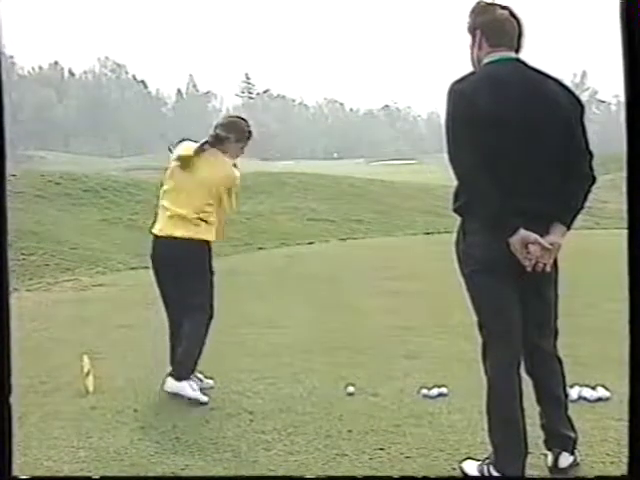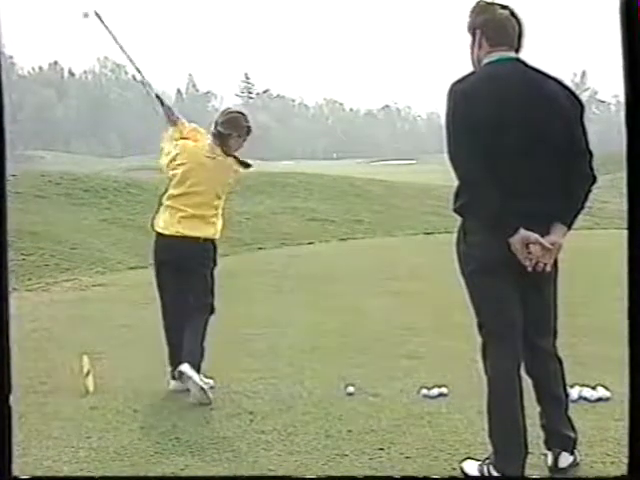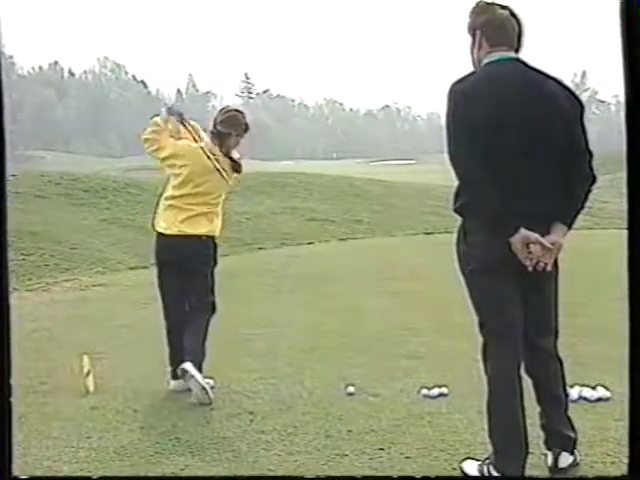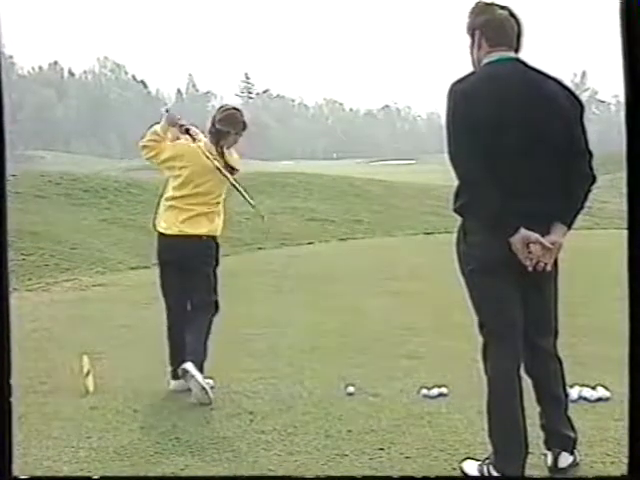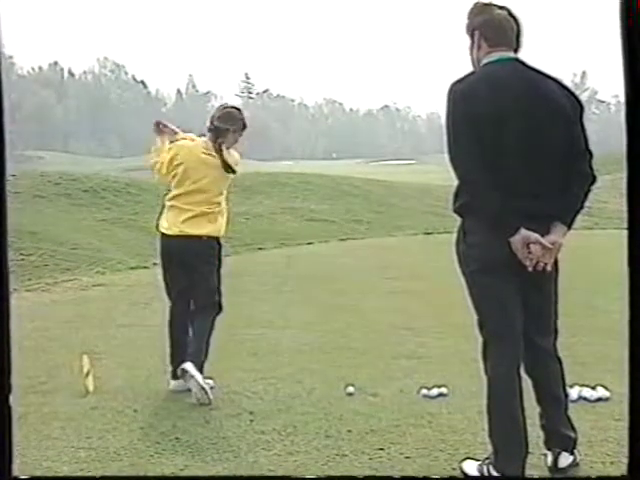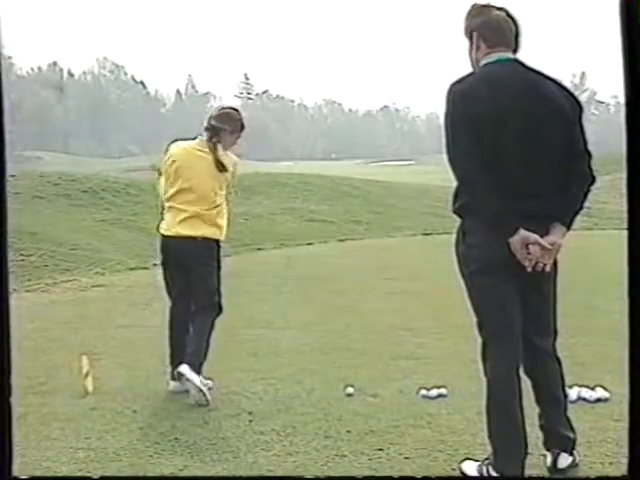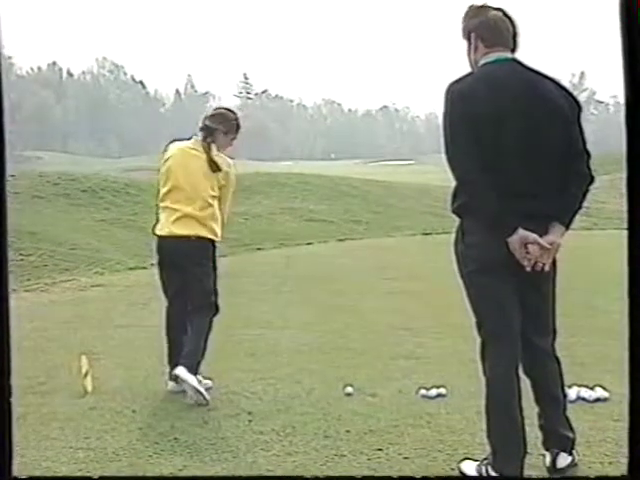
dt=0.2s
person 1, frame 1
left shoulder: (467, 91)
right shoulder: (558, 93)
left elbow: (470, 173)
right elbow: (581, 171)
left wrist: (510, 231)
right wrist: (556, 228)
left hip: (487, 236)
right hip: (541, 236)
left knee: (502, 349)
right knee: (542, 343)
person 1, frame 2
left shoulder: (467, 91)
right shoulder: (558, 93)
left elbow: (470, 173)
right elbow: (582, 171)
left wrist: (510, 231)
right wrist: (556, 228)
left hip: (488, 237)
right hip: (542, 236)
left knee: (502, 349)
right knee: (542, 343)
person 1, frame 3
left shoulder: (468, 91)
right shoulder: (558, 93)
left elbow: (470, 173)
right elbow: (582, 170)
left wrist: (510, 231)
right wrist: (557, 228)
left hip: (488, 237)
right hip: (542, 236)
left knee: (503, 349)
right knee: (542, 343)
person 1, frame 4
left shoulder: (468, 91)
right shoulder: (558, 93)
left elbow: (470, 172)
right elbow: (582, 170)
left wrist: (510, 231)
right wrist: (557, 227)
left hip: (488, 237)
right hip: (542, 235)
left knee: (503, 348)
right knee: (542, 343)
person 1, frame 5
left shoulder: (467, 91)
right shoulder: (557, 92)
left elbow: (470, 173)
right elbow: (582, 170)
left wrist: (509, 230)
right wrist: (556, 227)
left hip: (488, 236)
right hip: (542, 235)
left knee: (503, 348)
right knee: (542, 343)
person 1, frame 6
left shoulder: (466, 92)
right shoulder: (556, 93)
left elbow: (469, 173)
right elbow: (581, 170)
left wrist: (509, 230)
right wrist: (556, 228)
left hip: (487, 237)
right hip: (542, 235)
left knee: (502, 348)
right knee: (541, 343)
person 1, frame 7
left shoulder: (464, 92)
right shoulder: (555, 93)
left elbow: (467, 173)
right elbow: (580, 170)
left wrist: (508, 230)
right wrist: (555, 227)
left hip: (486, 236)
right hip: (541, 235)
left knee: (501, 348)
right knee: (540, 343)
person 2, frame 1
left shoulder: (183, 151)
right shoulder: (228, 174)
right elbow: (222, 211)
left hip: (162, 242)
right hip: (192, 246)
left knee: (178, 310)
right knee: (198, 311)
left ankle: (182, 371)
right ankle: (180, 376)
person 2, frame 2
left shoulder: (182, 150)
right shoulder: (232, 168)
left elbow: (168, 159)
left wrist: (174, 128)
right wrist: (183, 127)
left hip: (166, 241)
right hip: (198, 245)
left knee: (173, 308)
right knee: (199, 309)
left ankle: (179, 372)
right ankle: (189, 366)
person 2, frame 3
left shoulder: (184, 151)
right shoulder: (231, 167)
left elbow: (151, 141)
left wrist: (167, 119)
right wrist: (184, 124)
left hip: (167, 240)
right hip: (199, 243)
left knee: (174, 308)
right knee: (200, 308)
left ankle: (179, 373)
right ankle: (192, 363)
person 2, frame 4
left shoulder: (184, 151)
right shoulder: (230, 163)
left elbow: (149, 148)
left wrist: (166, 125)
right wrist: (186, 130)
left hip: (169, 239)
right hip: (201, 242)
left knee: (176, 307)
right knee: (203, 307)
left ankle: (179, 372)
right ankle: (192, 363)
person 2, frame 5
left shoulder: (180, 150)
right shoulder: (231, 161)
left elbow: (161, 169)
left wrist: (164, 138)
right wrist: (177, 135)
left hip: (172, 239)
right hip: (203, 242)
left knee: (179, 306)
right knee: (206, 307)
left ankle: (179, 372)
right ankle: (193, 364)
person 2, frame 6
left shoulder: (177, 151)
right shoulder: (229, 163)
left elbow: (166, 189)
left hip: (172, 240)
right hip: (203, 243)
left knee: (179, 306)
right knee: (206, 309)
left ankle: (179, 372)
right ankle: (191, 366)
person 2, frame 7
left shoulder: (173, 151)
right shoulder: (224, 166)
left elbow: (164, 192)
right elbow: (222, 210)
left hip: (167, 239)
right hip: (199, 242)
left knee: (176, 306)
right knee: (203, 309)
left ankle: (177, 372)
right ankle: (187, 368)
